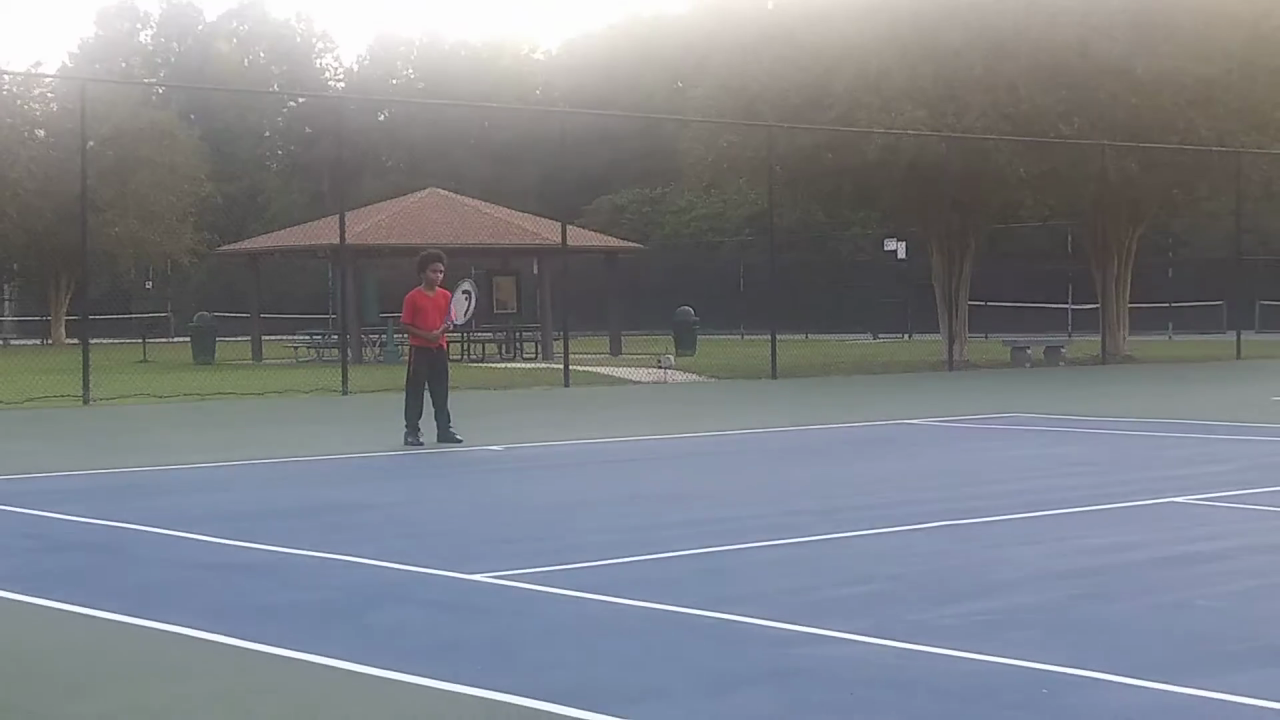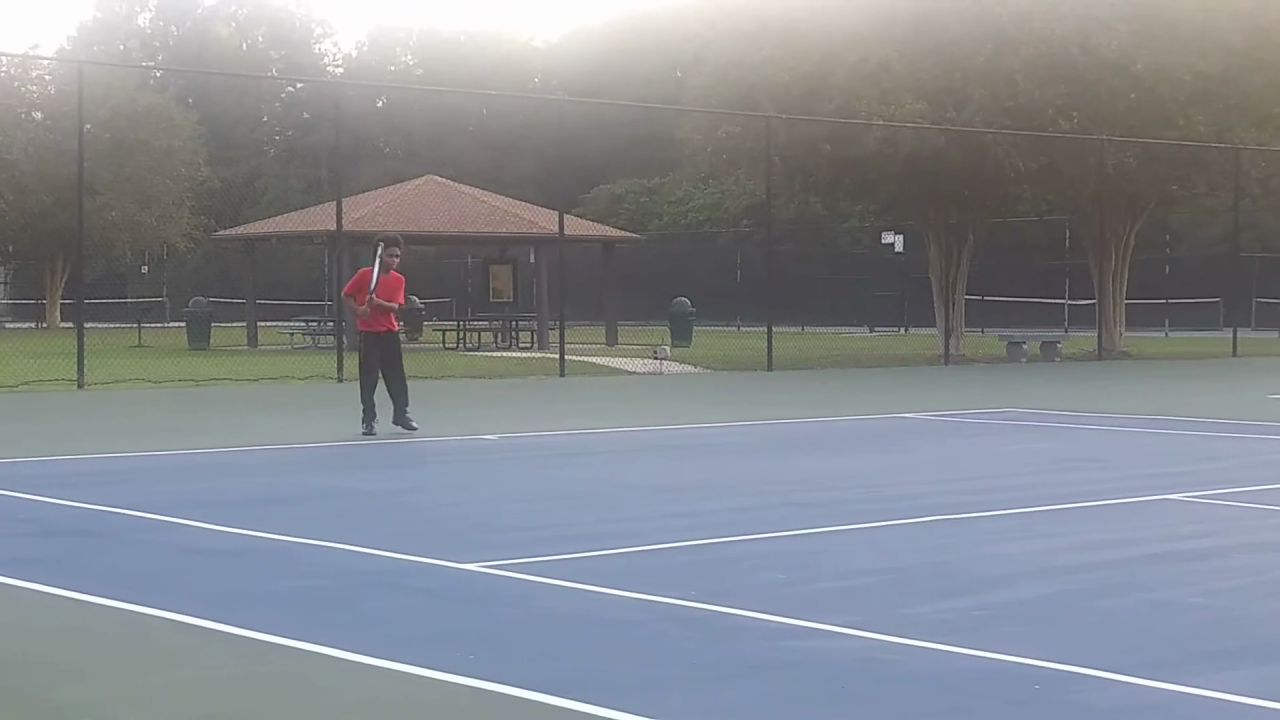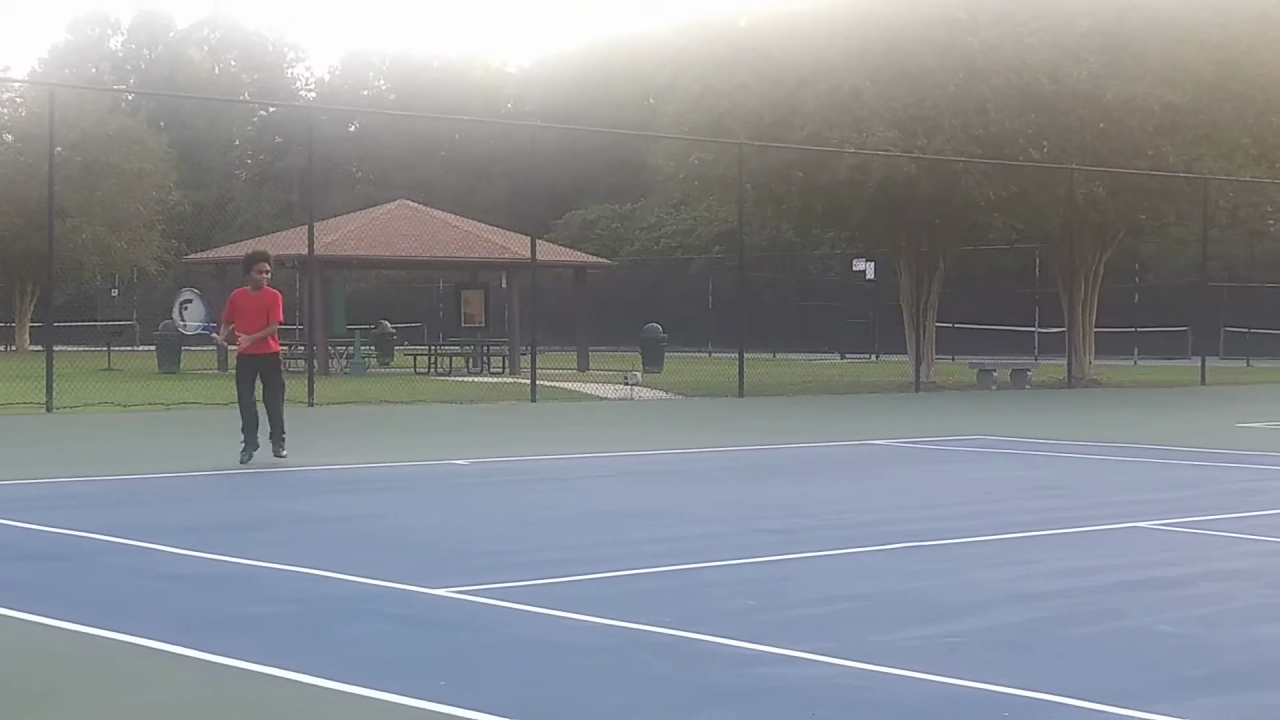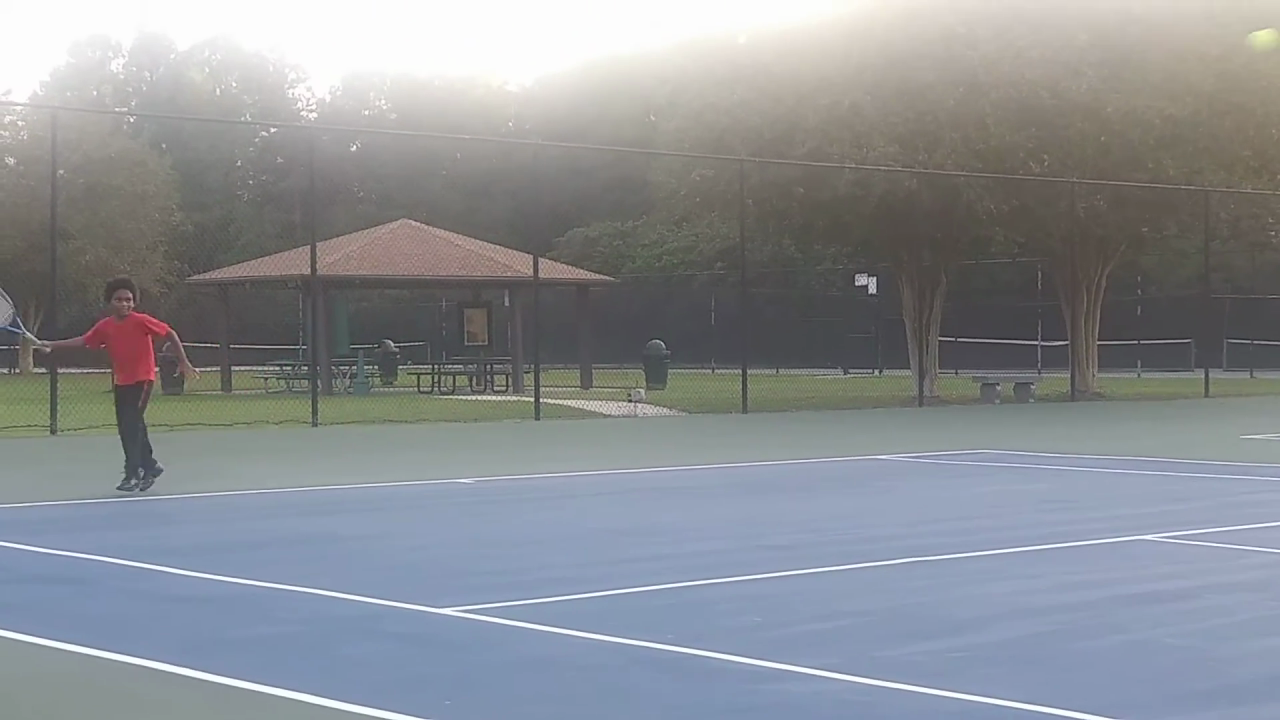
dt=0.7s
person 1, frame 1
left shoulder: (446, 296)
right shoulder: (412, 297)
left elbow: (449, 323)
right elbow: (406, 325)
left wrist: (446, 327)
right wrist: (427, 335)
left hip: (439, 349)
right hip: (420, 349)
left knee: (440, 391)
right knee: (415, 391)
left ankle: (444, 429)
right ankle: (412, 431)
person 1, frame 2
left shoulder: (399, 280)
right shoulder: (364, 275)
left elbow: (395, 307)
right elbow: (347, 295)
left wrist: (378, 302)
right wrist: (358, 309)
left hip: (390, 332)
right hip: (368, 332)
left knee: (396, 374)
right knee: (369, 375)
left ankle: (402, 414)
right ankle: (369, 419)
person 1, frame 3
left shoulder: (274, 296)
right shoulder: (236, 296)
left elbow: (273, 326)
right elbow: (227, 322)
left wrist: (252, 338)
right wrist: (222, 335)
left hip: (269, 353)
right hip: (244, 355)
left knee: (274, 397)
right knee: (245, 398)
left ankle: (278, 440)
right ankle: (250, 441)
person 1, frame 4
left shoulder: (141, 320)
right shoulder: (105, 326)
left elbow: (170, 334)
right elbow: (82, 341)
left wrist: (184, 362)
right wrist: (52, 345)
left hip: (141, 381)
right hip: (121, 383)
left knee: (132, 426)
right knee: (128, 429)
left ankle: (134, 475)
right ankle: (150, 465)
